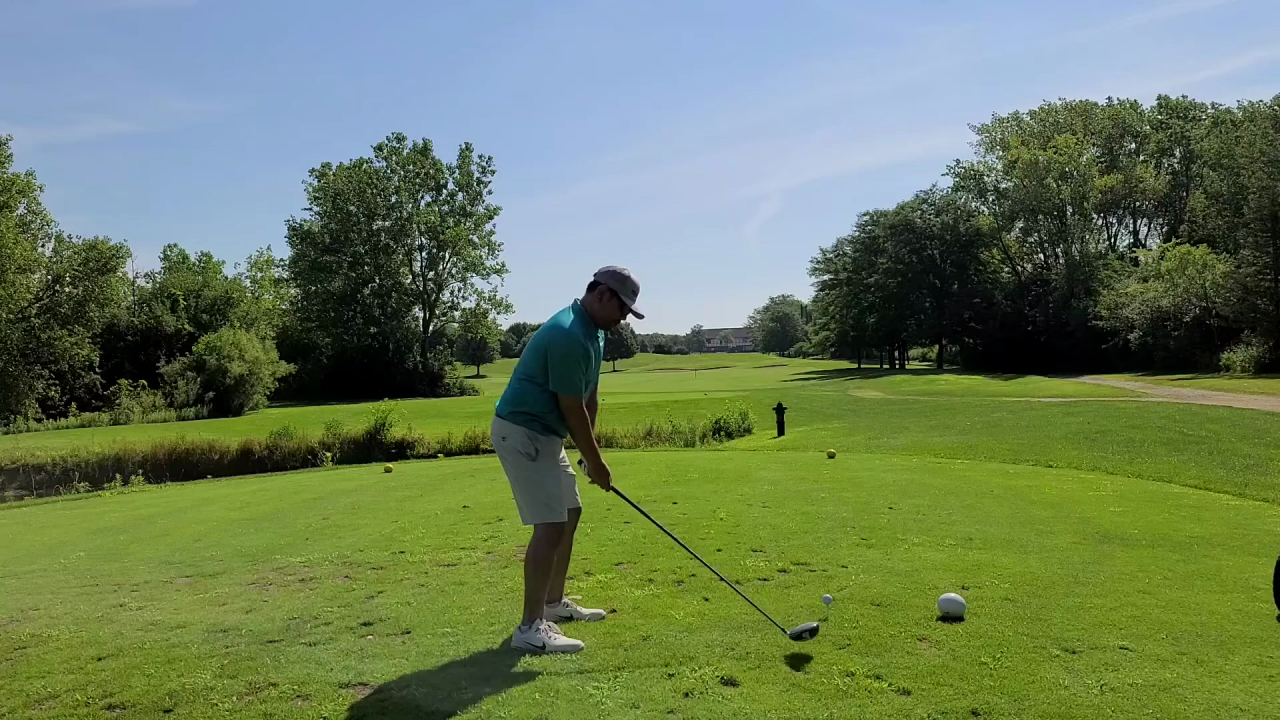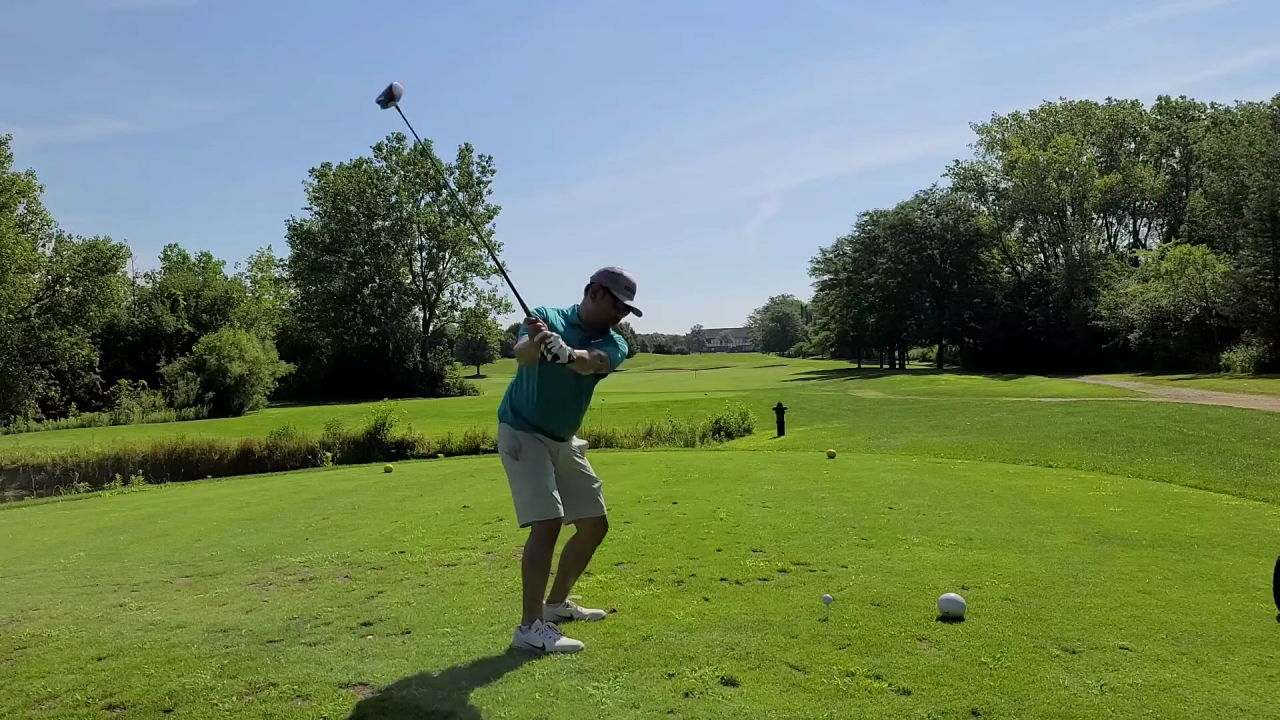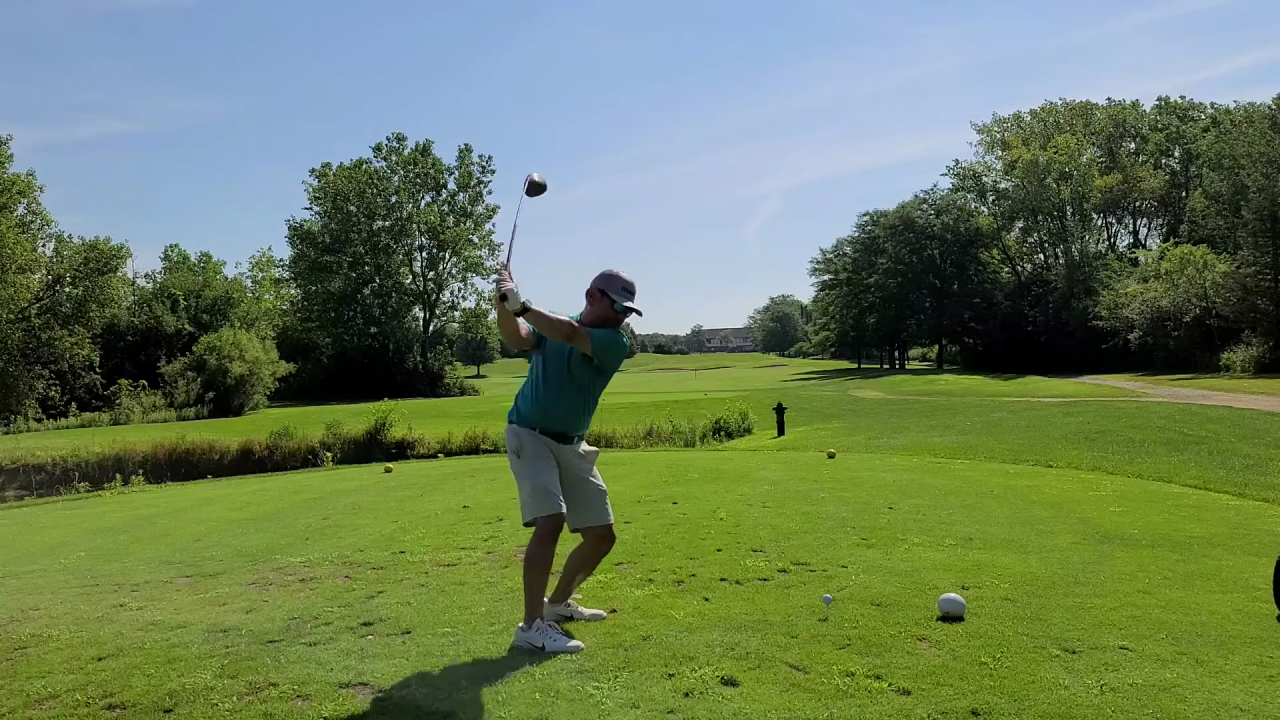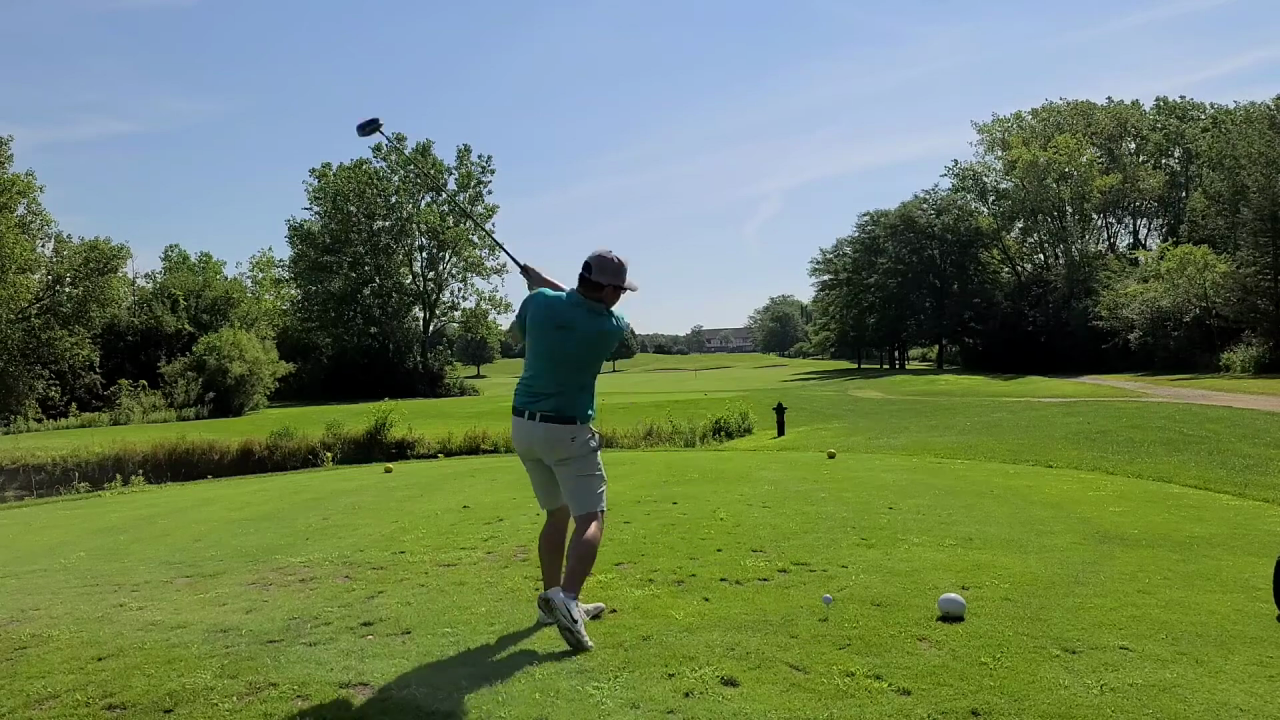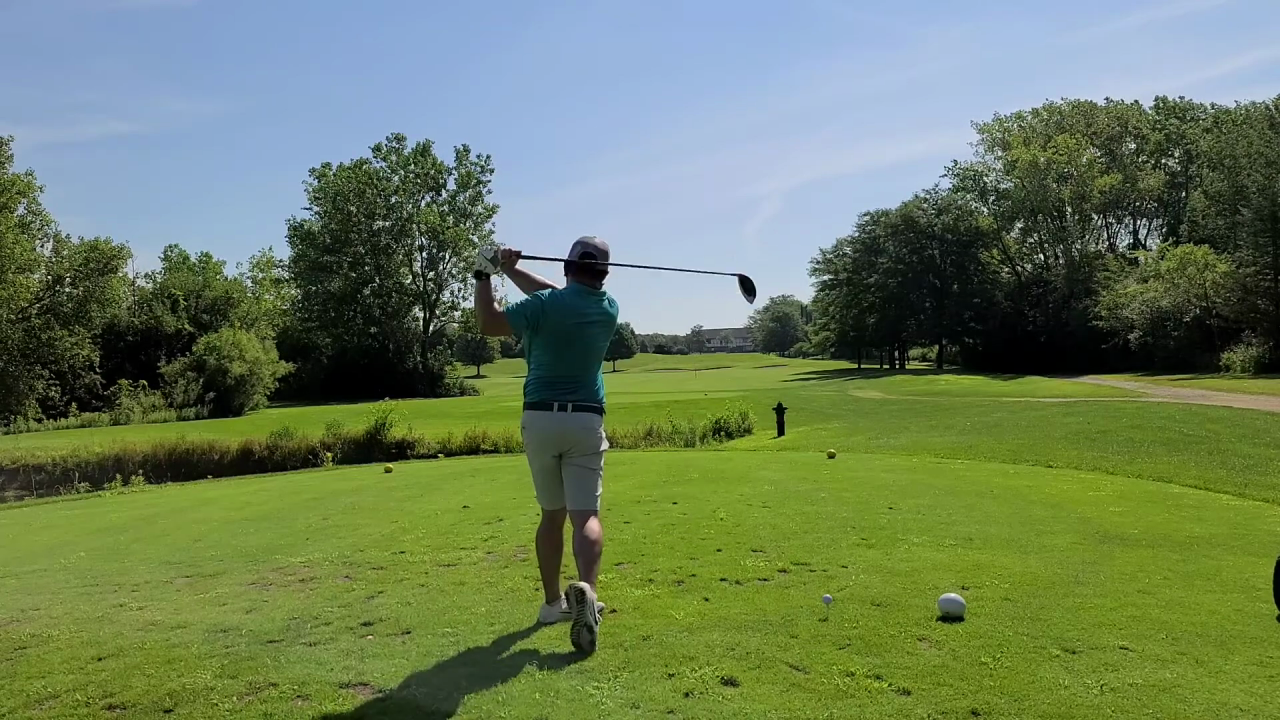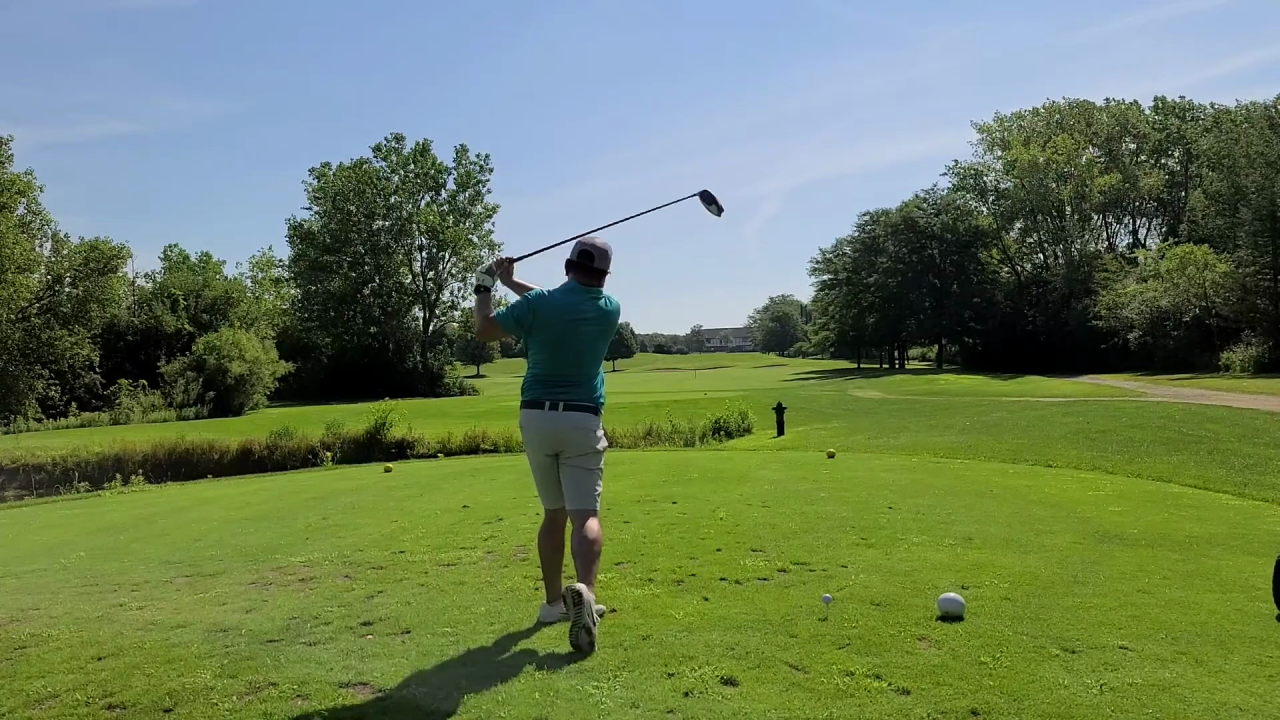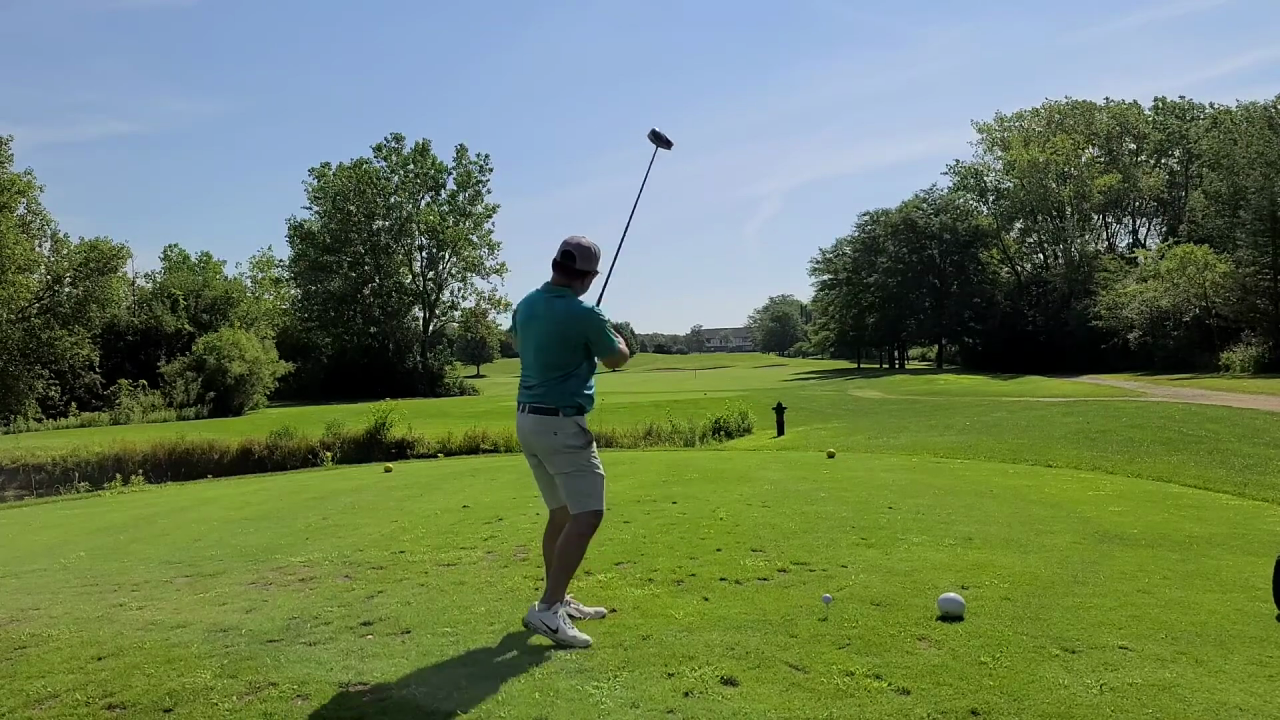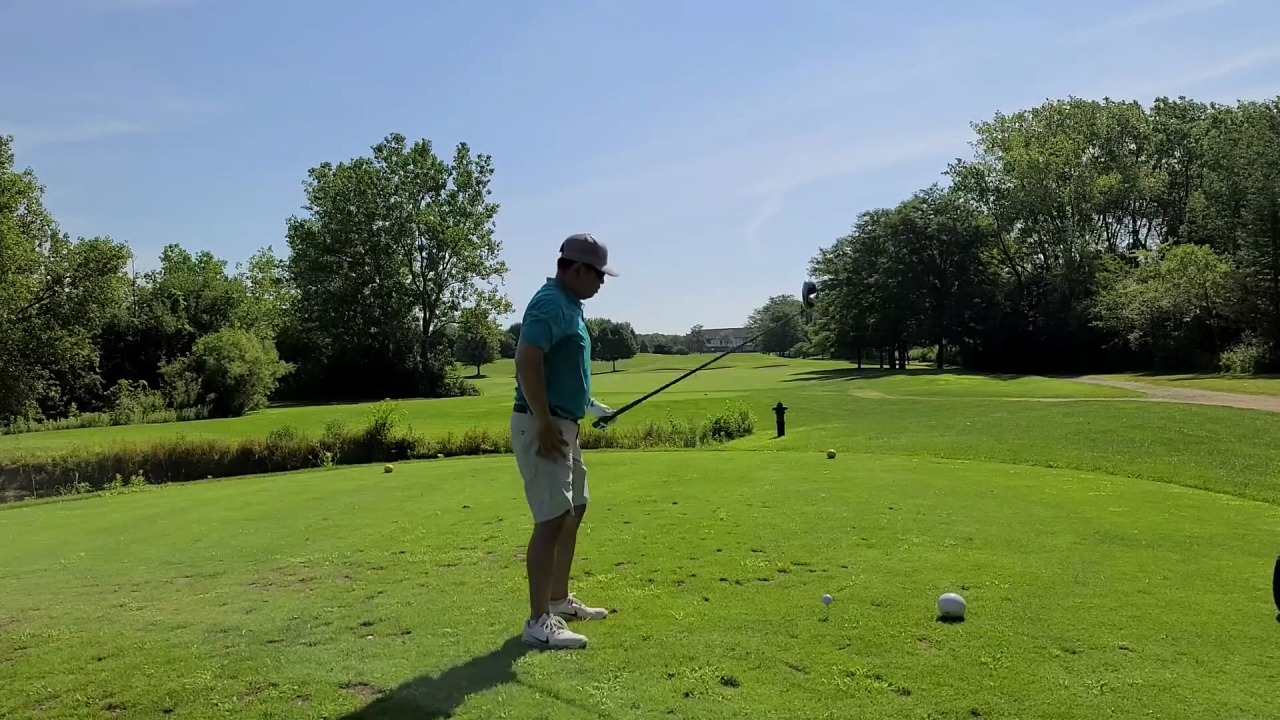
dt=0.4s
person 1, frame 1
left shoulder: (591, 332)
right shoulder: (569, 336)
left elbow: (590, 398)
right elbow: (571, 409)
left wrist: (591, 454)
right wrist: (595, 461)
left hip: (542, 434)
right hip: (522, 433)
left knee: (568, 516)
right knee: (551, 525)
left ankle: (554, 603)
right ankle: (531, 627)
person 1, frame 2
left shoulder: (614, 345)
right shoulder: (546, 317)
left elbow: (592, 362)
right elbow: (523, 356)
left wrist: (564, 351)
right wrist: (537, 342)
left hip: (565, 442)
right hip: (523, 435)
left knee: (595, 524)
right knee: (547, 524)
left ankle: (556, 603)
right ankle: (531, 626)
person 1, frame 3
left shoulder: (615, 343)
right shoulder: (550, 327)
left elbow: (572, 335)
right elbow: (516, 338)
left wrist: (523, 306)
right wrist: (505, 305)
left hip: (572, 446)
right hip: (529, 436)
left knee: (602, 535)
right knee: (550, 522)
left ankle: (559, 602)
right ankle: (532, 625)
person 1, frame 4
left shoulder: (539, 302)
right shoulder: (611, 327)
left elbow: (521, 333)
right wrist: (536, 275)
left hip: (524, 426)
right hip: (567, 432)
left knee: (558, 512)
right knee: (590, 519)
left ankle: (556, 596)
right ankle: (566, 596)
person 1, frame 5
left shoulder: (546, 306)
right shoulder: (609, 308)
left elbow: (487, 323)
left wrist: (484, 274)
right wrist: (511, 269)
left hip: (540, 419)
right hip: (585, 422)
left knee: (552, 513)
right knee: (585, 515)
left ankle: (553, 602)
right ankle: (586, 590)
person 1, frame 6
left shoulder: (539, 303)
right shoulder: (610, 310)
left elbow: (484, 330)
left wrist: (485, 287)
right wrist: (512, 282)
left hip: (537, 418)
right hip: (582, 421)
left knee: (555, 512)
right knee: (585, 514)
left ankle: (554, 601)
right ankle: (584, 590)
person 1, frame 7
left shoulder: (528, 304)
right shoulder: (584, 315)
right elbow: (617, 359)
right wrist: (617, 340)
left hip: (530, 420)
right hip: (562, 424)
left knee: (562, 512)
right knee: (587, 513)
left ankle: (559, 602)
right ankle: (547, 607)
person 1, frame 8
left shoulder: (566, 304)
right shoulder: (552, 303)
right elbow: (526, 359)
left wrist: (588, 405)
right wrist: (545, 421)
left hip: (561, 424)
right hip: (543, 427)
left knee: (573, 511)
right knee: (552, 520)
left ankle: (559, 600)
right ankle: (539, 622)
